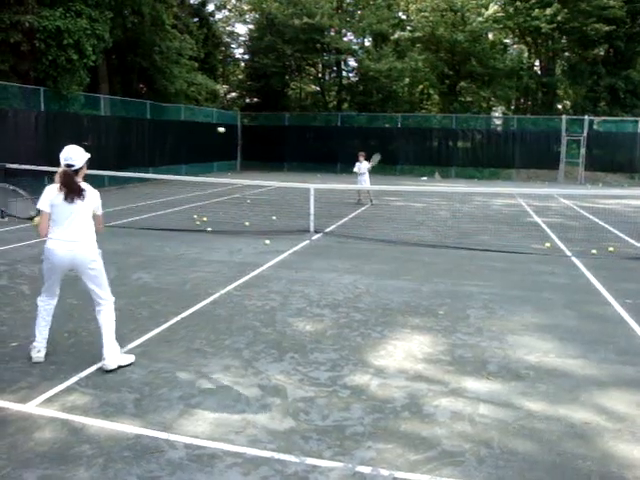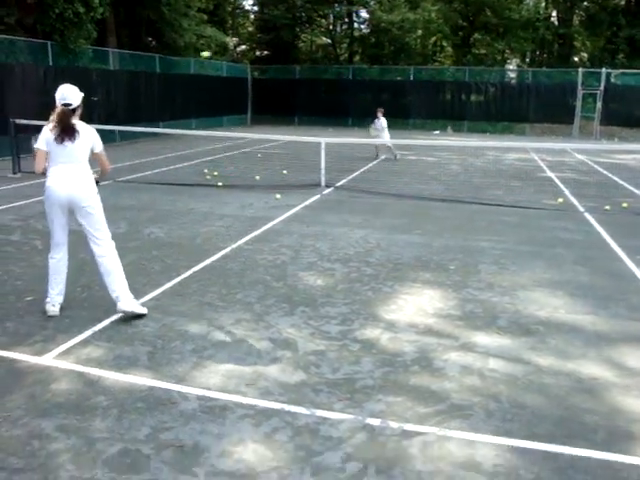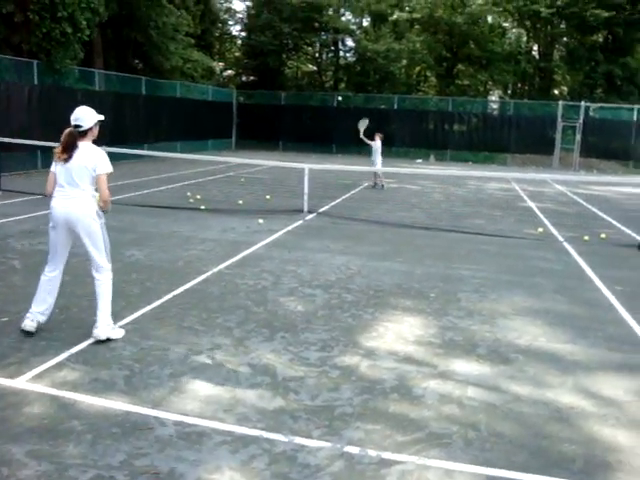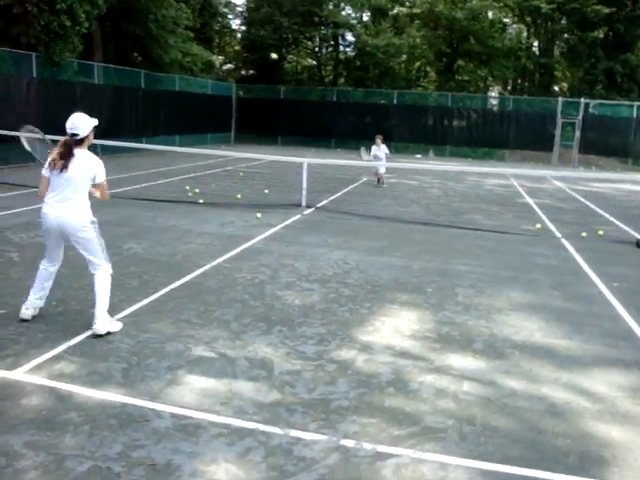
dt=0.5s
person 1, frame 1
left shoulder: (51, 191)
right shoulder: (92, 193)
left elbow: (43, 231)
left wrist: (38, 222)
left hip: (56, 251)
right hip: (85, 252)
left knee: (47, 297)
right knee: (104, 303)
left ankle: (38, 347)
right ankle: (111, 355)
person 1, frame 2
left shoulder: (48, 131)
right shoulder: (89, 132)
left elbow: (38, 168)
right elbow: (105, 167)
right wrist: (96, 176)
left hip: (55, 191)
right hip: (83, 191)
left knee: (58, 247)
right knee: (103, 245)
left ankle: (53, 302)
right ankle: (124, 299)
person 1, frame 3
left shoulder: (61, 153)
right shoulder: (97, 154)
left elbow: (49, 189)
right elbow: (104, 196)
right wrist: (105, 206)
left hip: (59, 210)
right hip: (85, 212)
left knee: (54, 265)
right knee: (102, 269)
left ankle: (33, 318)
right ankle: (103, 326)
person 1, frame 4
left shoulder: (54, 157)
right shoulder: (94, 162)
left elbow: (42, 193)
right elbow: (104, 196)
left hip: (51, 216)
right hip: (78, 219)
left knee: (50, 262)
right knee: (101, 268)
left ankle: (30, 307)
right ankle: (101, 321)
